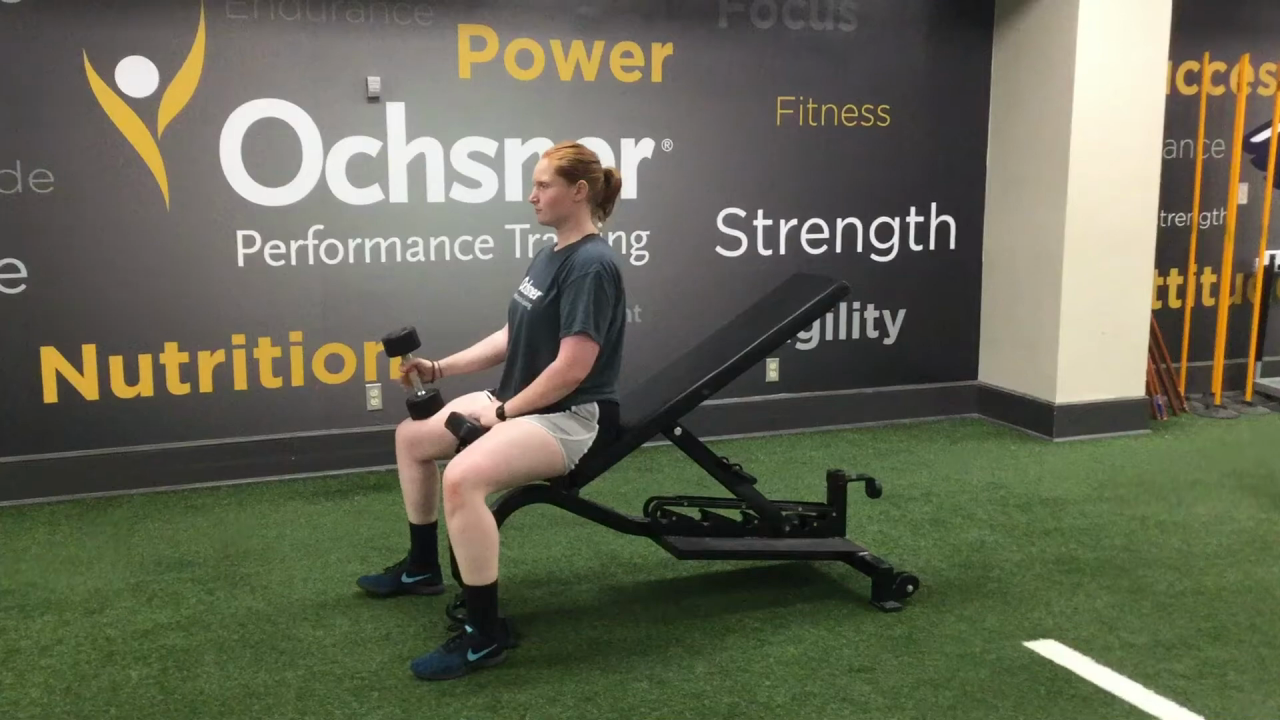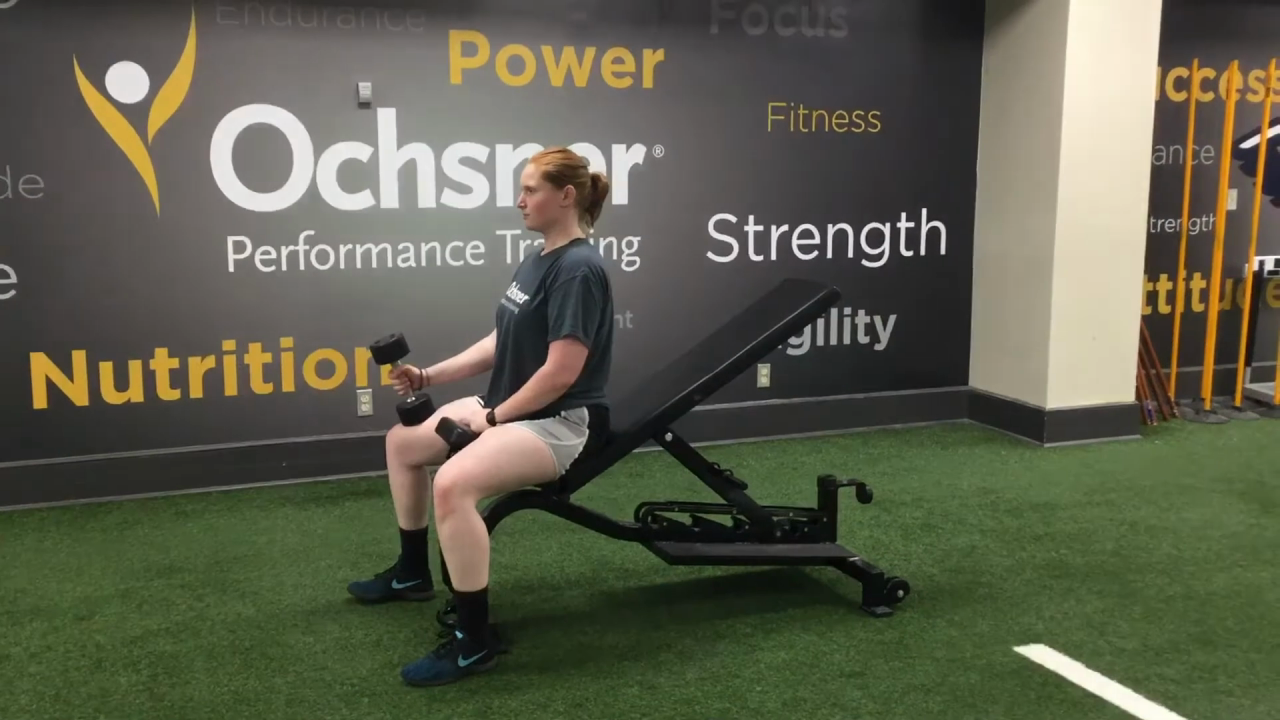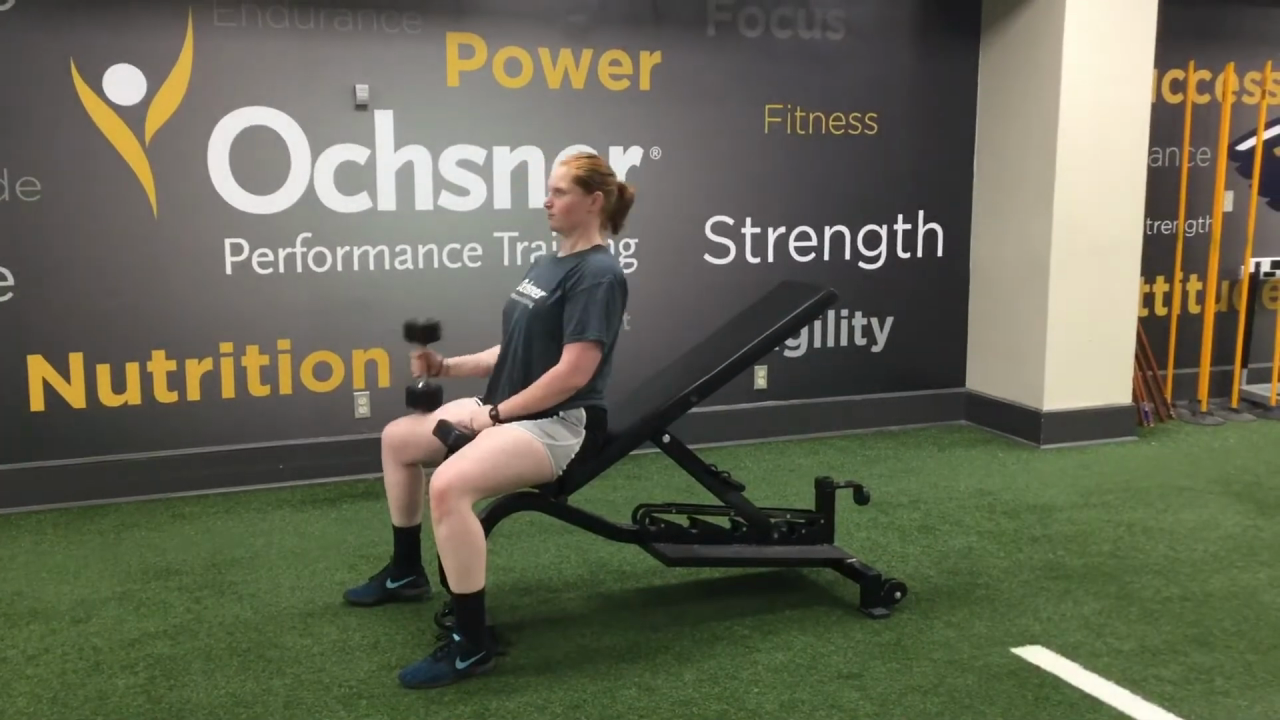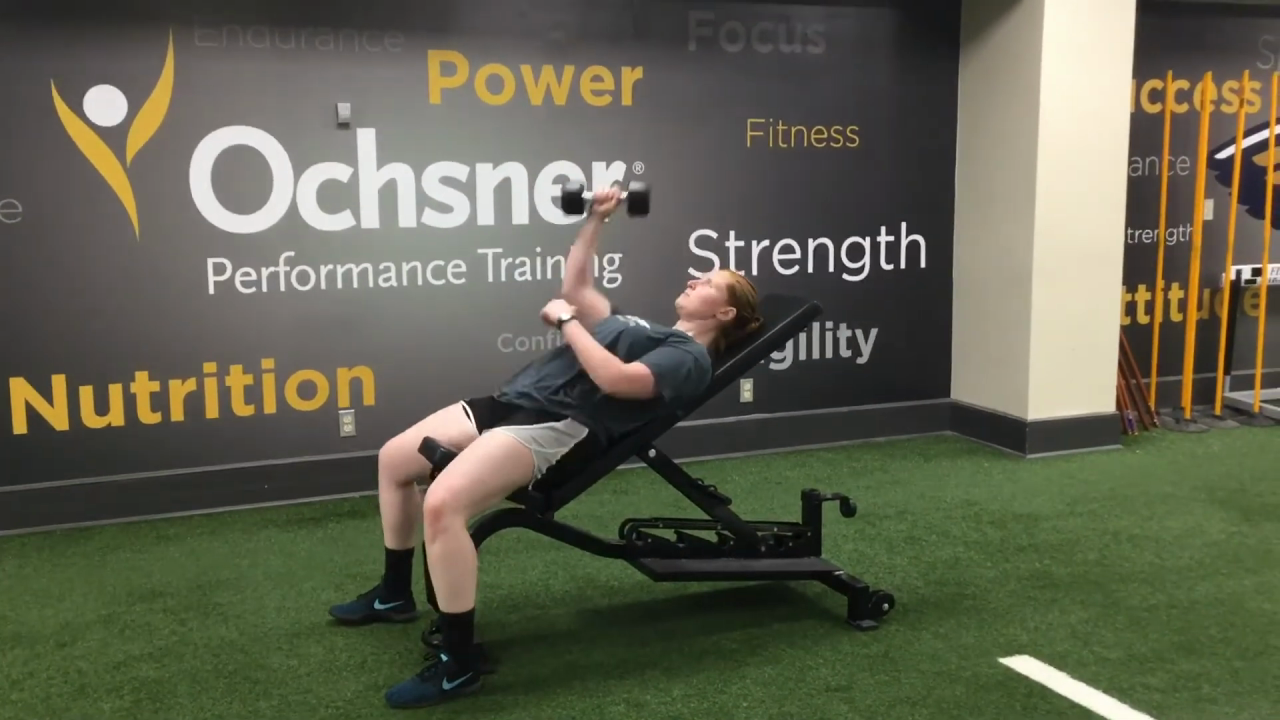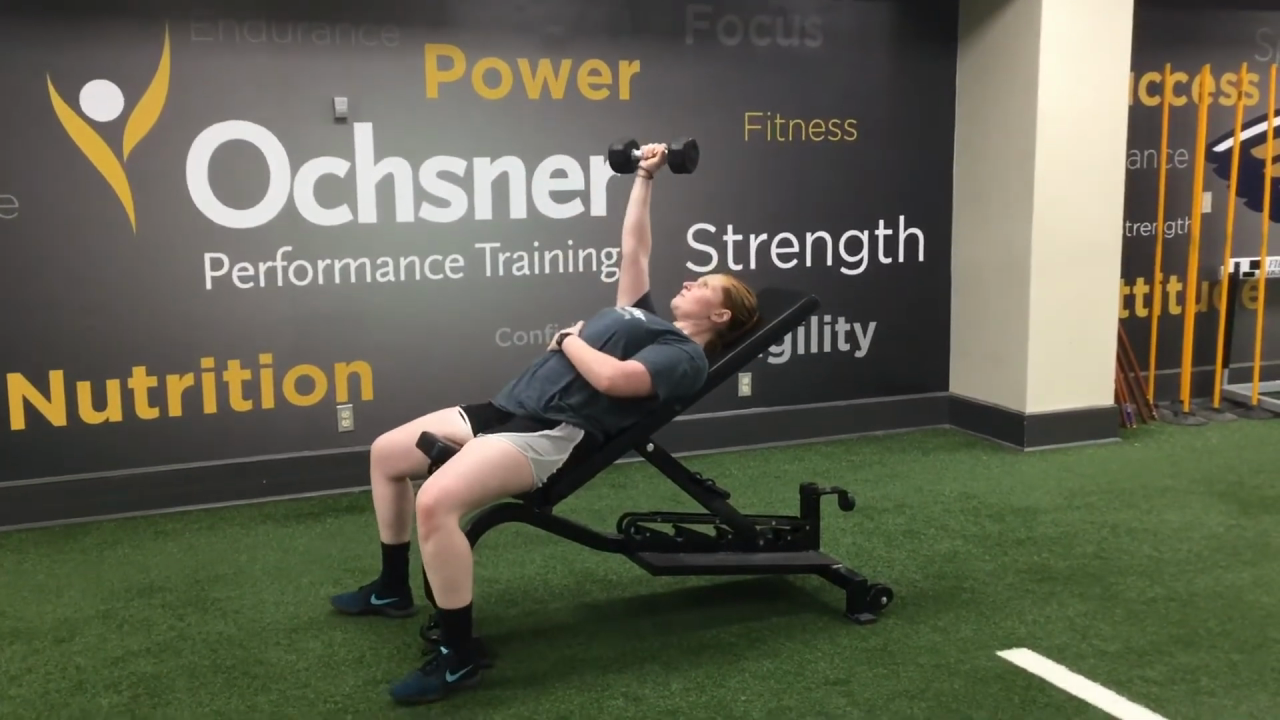
dt=1s
person 1, frame 1
left shoulder: (591, 265)
right shoulder: (549, 255)
left elbow: (573, 368)
right elbow: (511, 337)
left wrist: (505, 412)
right wrist: (439, 368)
left hip: (570, 415)
right hip: (519, 400)
left knee: (463, 477)
right knee: (412, 435)
left ankle: (485, 636)
right ankle: (422, 567)
person 1, frame 2
left shoulder: (578, 269)
right shoulder: (536, 260)
left elbow: (561, 372)
right elbow: (500, 343)
left wrist: (495, 418)
right wrist: (428, 376)
left hip: (559, 420)
right hip: (509, 406)
left knee: (453, 483)
right knee: (401, 441)
left ankle: (474, 642)
right ankle: (412, 572)
person 1, frame 3
left shoulder: (599, 274)
right shoulder: (548, 264)
left elbow: (573, 372)
left wrist: (494, 415)
right wrist: (449, 366)
left hip: (560, 422)
right hip: (509, 407)
left knee: (449, 486)
right knee: (396, 440)
left ankle: (471, 645)
right ankle: (406, 571)
person 1, frame 4
left shoulder: (689, 360)
right shoulder: (642, 325)
left elbow: (616, 379)
right elbow: (574, 286)
left wrist: (569, 321)
right wrist: (594, 222)
left hip: (556, 426)
right hip: (512, 404)
left knee: (443, 505)
right knee: (392, 461)
left ankle: (458, 664)
right ankle: (395, 594)
person 1, frame 5
left shoulder: (685, 356)
right shoulder: (644, 317)
left elbow: (611, 377)
right elbow: (634, 249)
left wrist: (568, 339)
right wrist: (645, 177)
left hip: (551, 432)
right hip: (507, 408)
left knee: (436, 502)
right knee: (385, 454)
left ankle: (457, 656)
right ankle: (392, 588)
